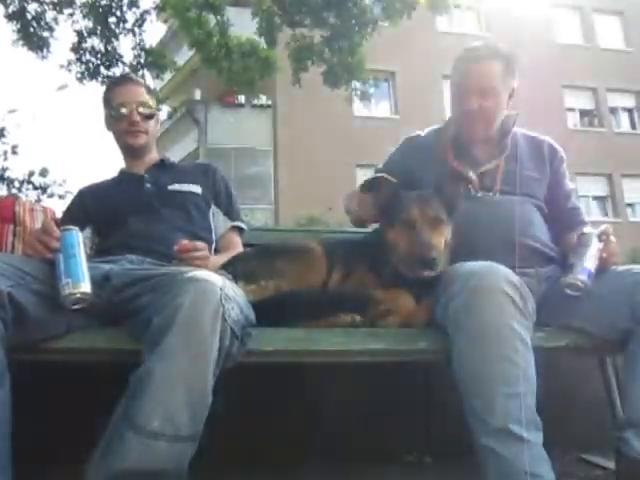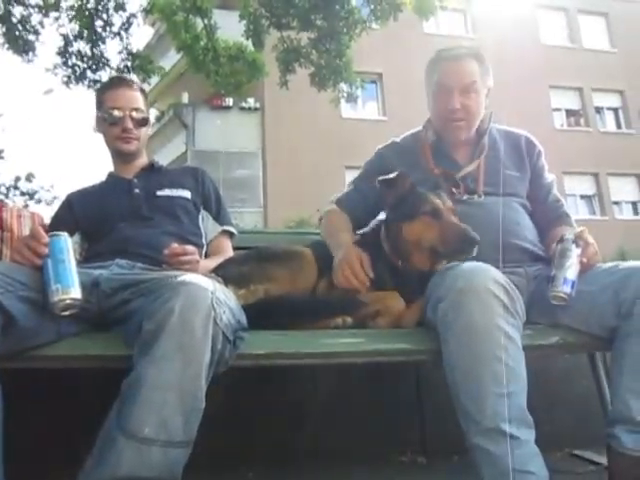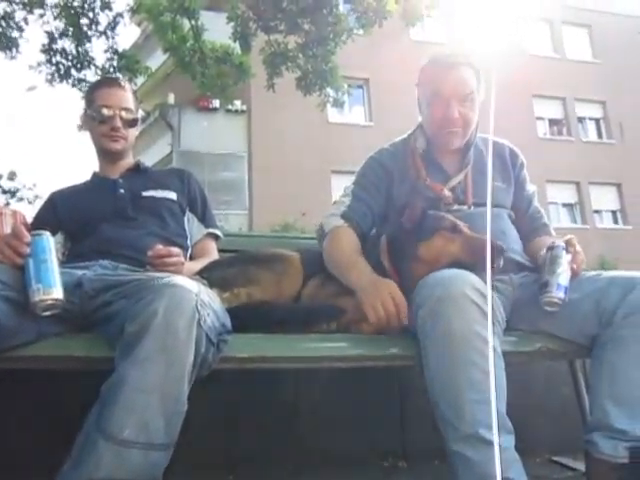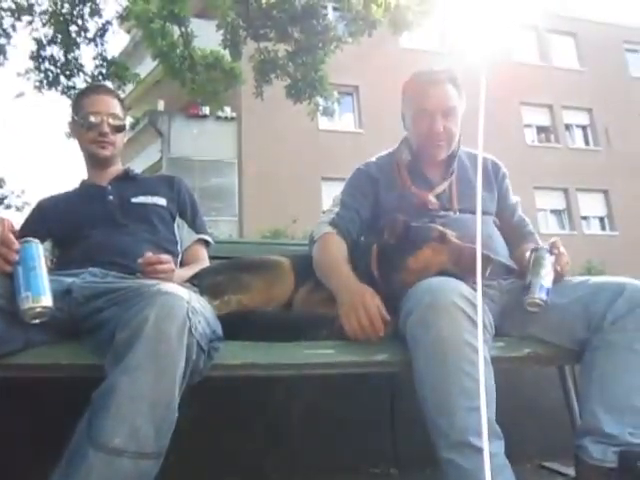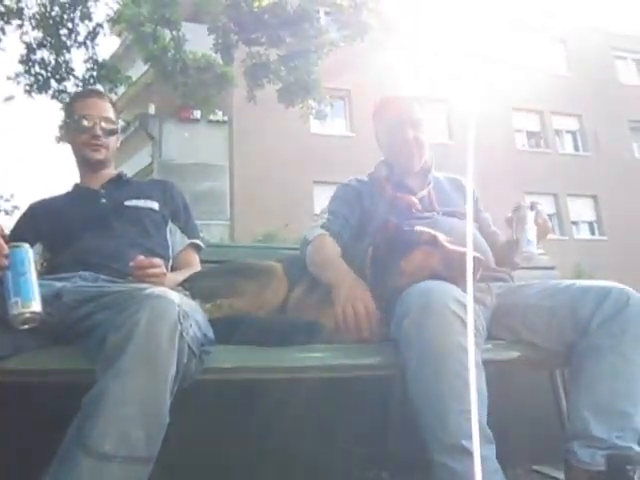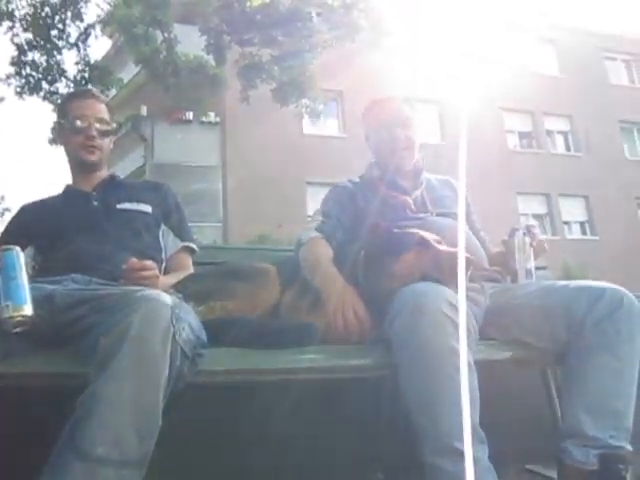
dt=0.5s
person 1, frame 1
left shoulder: (543, 152)
right shoulder: (420, 149)
left elbow: (569, 227)
right elbow: (361, 201)
right wrist: (361, 203)
left hip: (553, 281)
right hip: (470, 279)
right knee: (489, 286)
person 1, frame 2
left shoulder: (521, 147)
right shoulder: (399, 156)
left elbow: (554, 219)
right elbow: (338, 211)
right wrist: (343, 246)
left hip: (542, 278)
right hip: (458, 279)
right knee: (477, 286)
person 1, frame 3
left shoulder: (505, 157)
right shoulder: (388, 163)
left elbow: (534, 230)
right elbow: (338, 227)
right wrist: (366, 281)
left hip: (522, 286)
right hip: (445, 288)
right knee: (456, 293)
person 1, frame 4
left shoulder: (488, 169)
right shoulder: (375, 175)
left elbow: (520, 237)
right elbow: (329, 235)
right wrist: (347, 286)
left hip: (510, 291)
right hip: (436, 293)
right knee: (444, 301)
person 1, frame 5
left shoulder: (457, 186)
right shoulder: (359, 192)
left elbow: (495, 253)
right elbow: (319, 241)
right wrist: (343, 278)
left hip: (494, 291)
right hip: (427, 297)
right knee: (437, 302)
person 1, frame 6
left shoulder: (448, 187)
right shoulder: (351, 194)
right elbow: (313, 245)
right wrist: (334, 283)
left hip: (487, 292)
right hip: (420, 296)
right knee: (430, 305)
person 2, frame 1
left shoulder: (203, 176)
right shoulder: (93, 195)
left elbow: (236, 252)
right elbow: (56, 248)
left wrist: (210, 263)
right wrist: (38, 244)
left hip: (169, 280)
right hip: (90, 279)
left knee: (203, 292)
person 2, frame 2
left shoulder: (192, 180)
right shoulder: (81, 200)
left elbow: (226, 256)
right elbow: (47, 251)
left wrist: (200, 267)
left hip: (160, 284)
right hip: (81, 283)
left knee: (194, 296)
person 2, frame 3
left shoulder: (178, 182)
right shoulder: (64, 199)
left elbow: (211, 258)
left wrist: (185, 268)
left hip: (143, 285)
right hip: (62, 283)
left knee: (179, 297)
person 2, frame 4
left shoulder: (167, 188)
right shoulder: (53, 207)
left elbow: (201, 265)
left wrist: (176, 275)
left hip: (135, 293)
right hip: (54, 291)
left knee: (169, 305)
person 2, frame 5
left shoulder: (160, 193)
right shoulder: (44, 210)
left elbow: (193, 270)
left wrist: (167, 280)
left hip: (126, 298)
right hip: (47, 295)
left knee: (161, 308)
person 2, frame 6
left shoulder: (154, 195)
right shoulder: (36, 213)
left elbow: (186, 274)
left wrist: (159, 282)
left hip: (119, 301)
right hip: (39, 299)
left knee: (153, 311)
